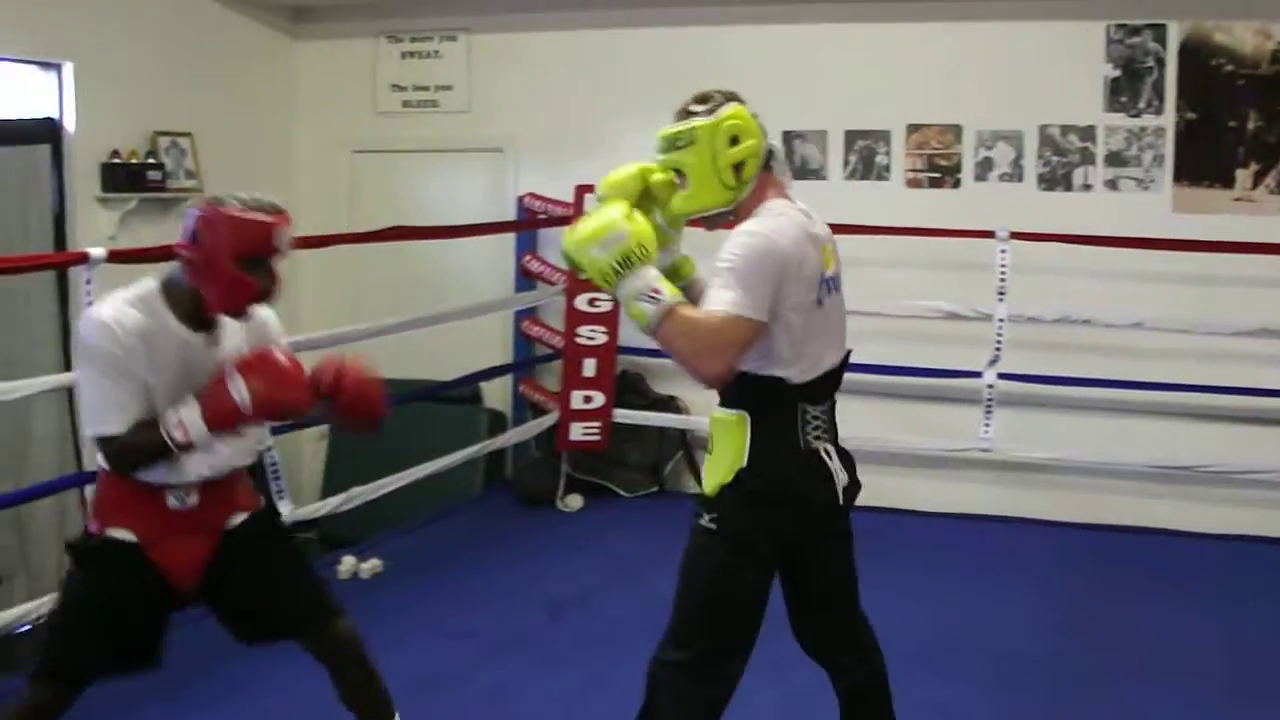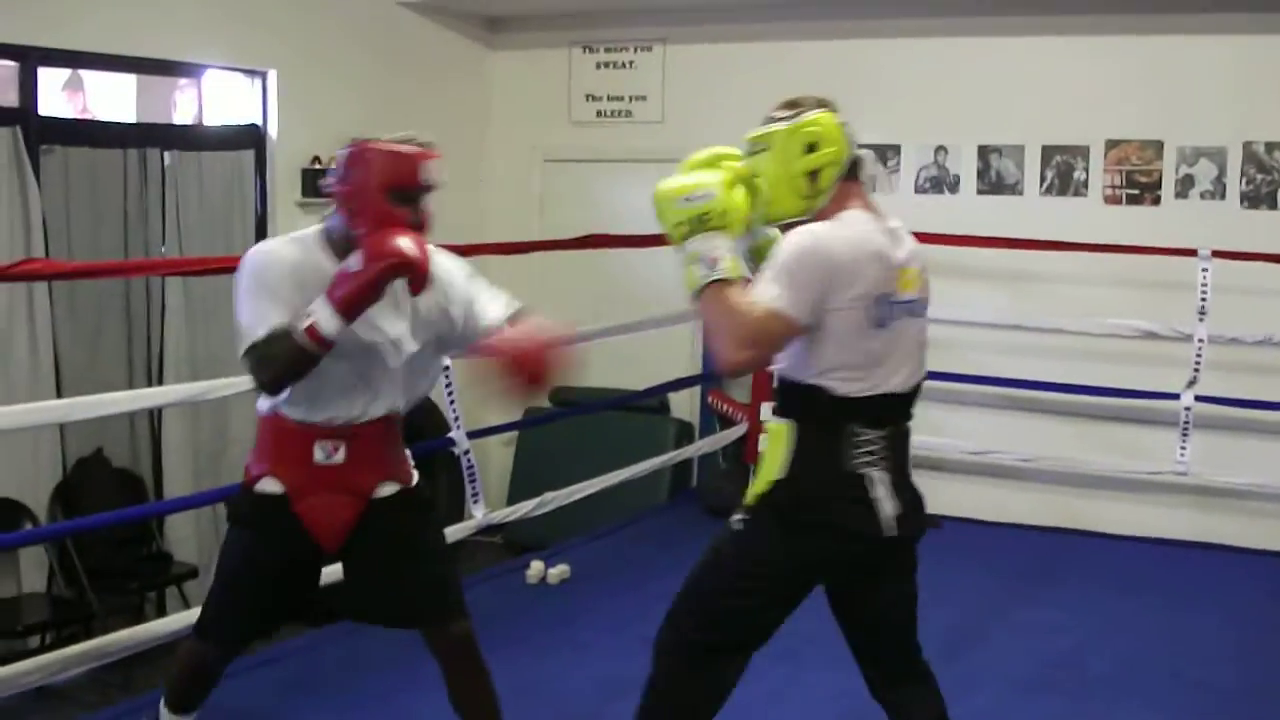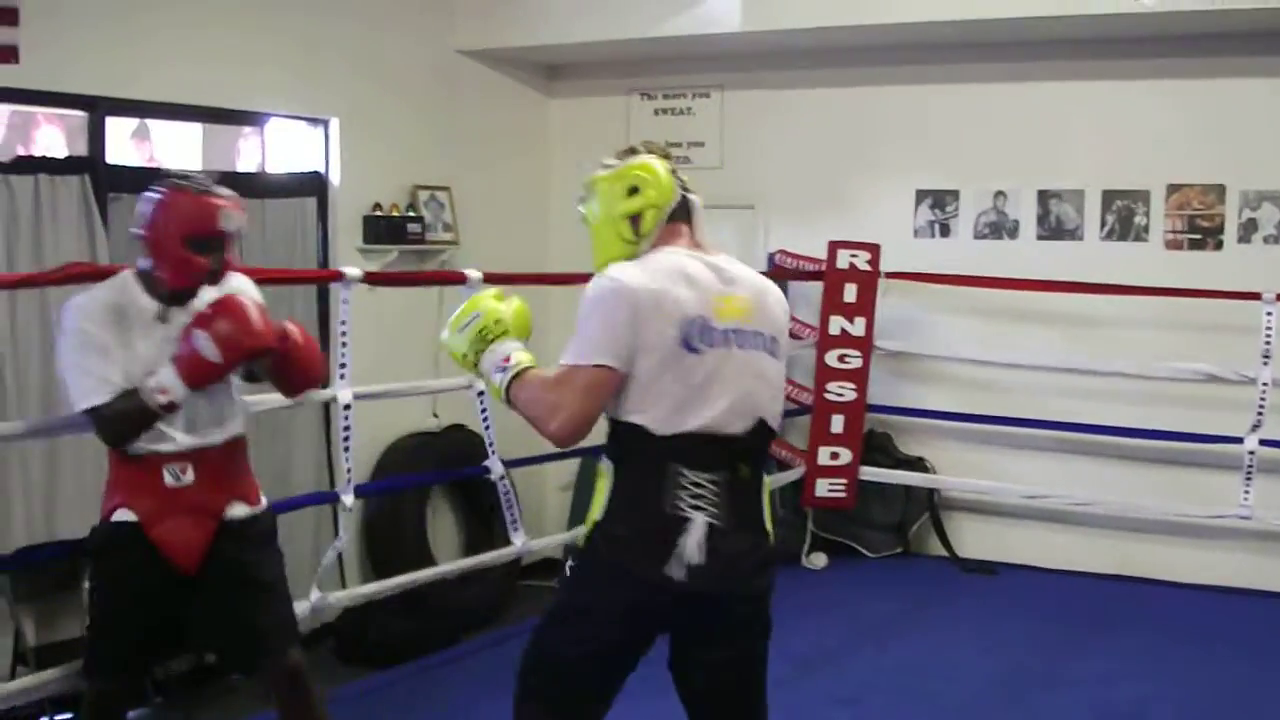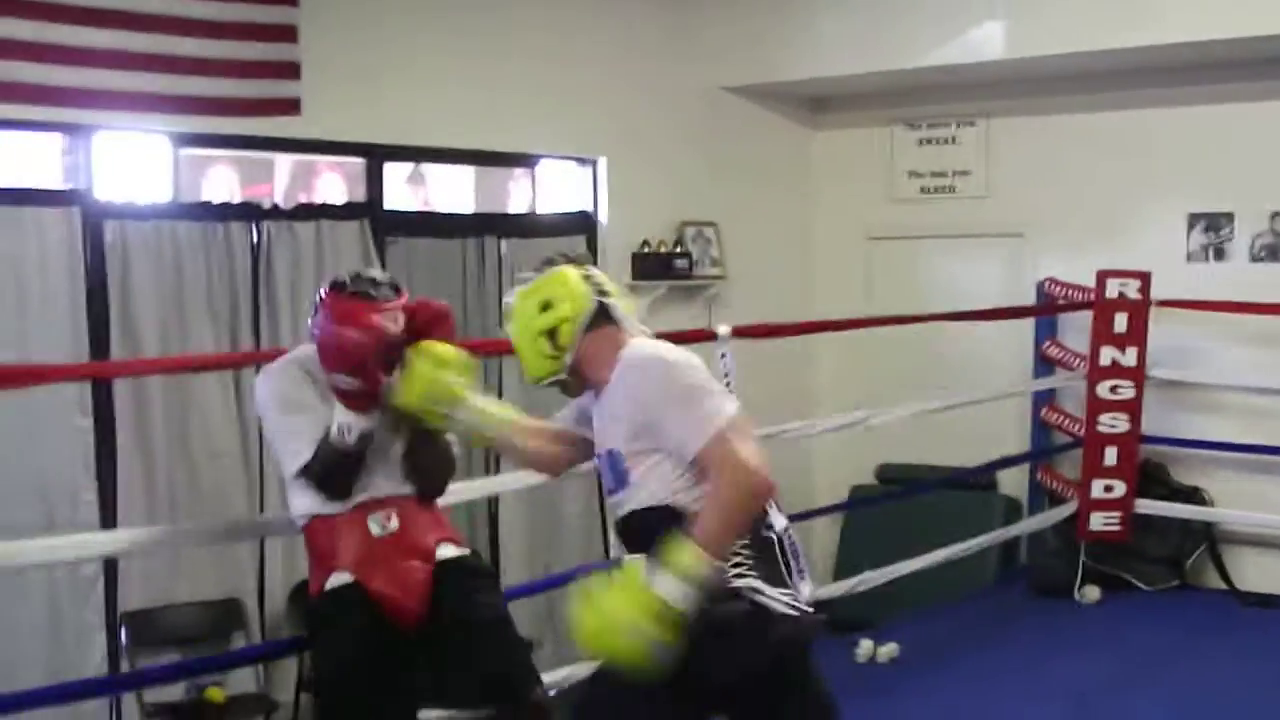
dt=1s
person 1, frame 1
left shoulder: (758, 241)
right shoulder: (802, 227)
left elbow: (711, 358)
right elbow: (722, 323)
left wrist: (632, 275)
right wrist: (661, 244)
left hip: (762, 482)
right hip: (815, 470)
left knee: (691, 661)
right knee: (834, 626)
person 1, frame 2
left shoulder: (818, 246)
right shoulder: (901, 246)
left elbow: (735, 351)
left wrist: (707, 243)
right wrist: (750, 233)
left hip: (805, 502)
right hip: (884, 503)
left knee: (692, 655)
person 1, frame 3
left shoulder: (627, 287)
right shoulder: (766, 295)
left elbow: (563, 421)
left wrist: (499, 355)
left hip: (632, 551)
right hip: (738, 551)
person 1, frame 4
left shoulder: (657, 370)
left elbow: (746, 480)
right elbow: (552, 448)
left wrist: (670, 586)
right wrist: (461, 405)
left hip: (686, 629)
right hip: (759, 620)
person 2, frame 1
left shoulder: (252, 318)
right shoulder: (112, 326)
left elbow: (279, 392)
right elbow: (121, 453)
left wrist: (328, 386)
right wrist: (214, 410)
left hip: (227, 510)
right hip: (135, 523)
left knee: (335, 637)
person 2, frame 2
left shoulder: (427, 267)
right shoulder: (274, 263)
left elbow: (504, 324)
right elbow: (271, 373)
left wrist: (526, 344)
right wrist: (342, 301)
left hip: (380, 471)
right hip: (289, 472)
left knee: (452, 633)
right knee: (222, 635)
person 2, frame 3
left shoulder: (234, 292)
right shoulder: (92, 311)
right elbow: (113, 429)
left wrist: (276, 355)
right wrist: (184, 371)
left hip: (228, 496)
right hip: (141, 508)
left knee: (282, 659)
right knee: (111, 676)
person 2, frame 4
right shoulder: (284, 381)
left elbow: (433, 483)
right elbow: (331, 483)
right wrist: (354, 394)
left hip: (429, 542)
right hip: (348, 562)
